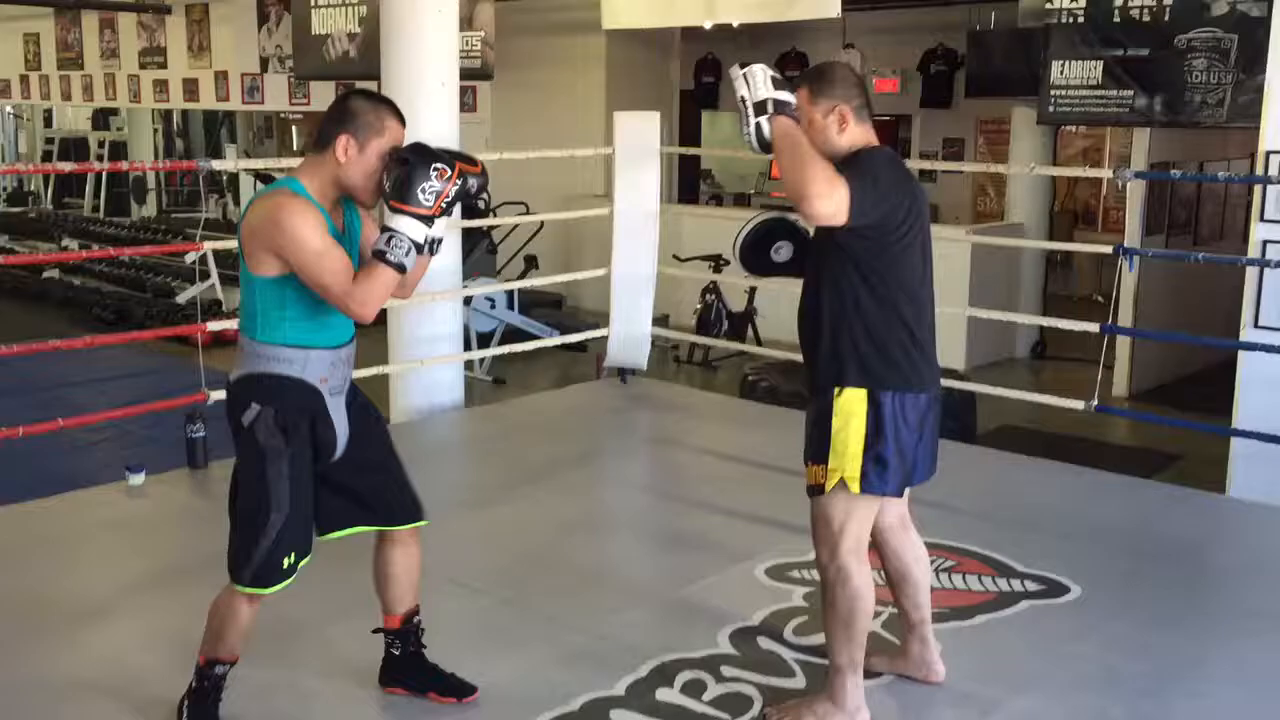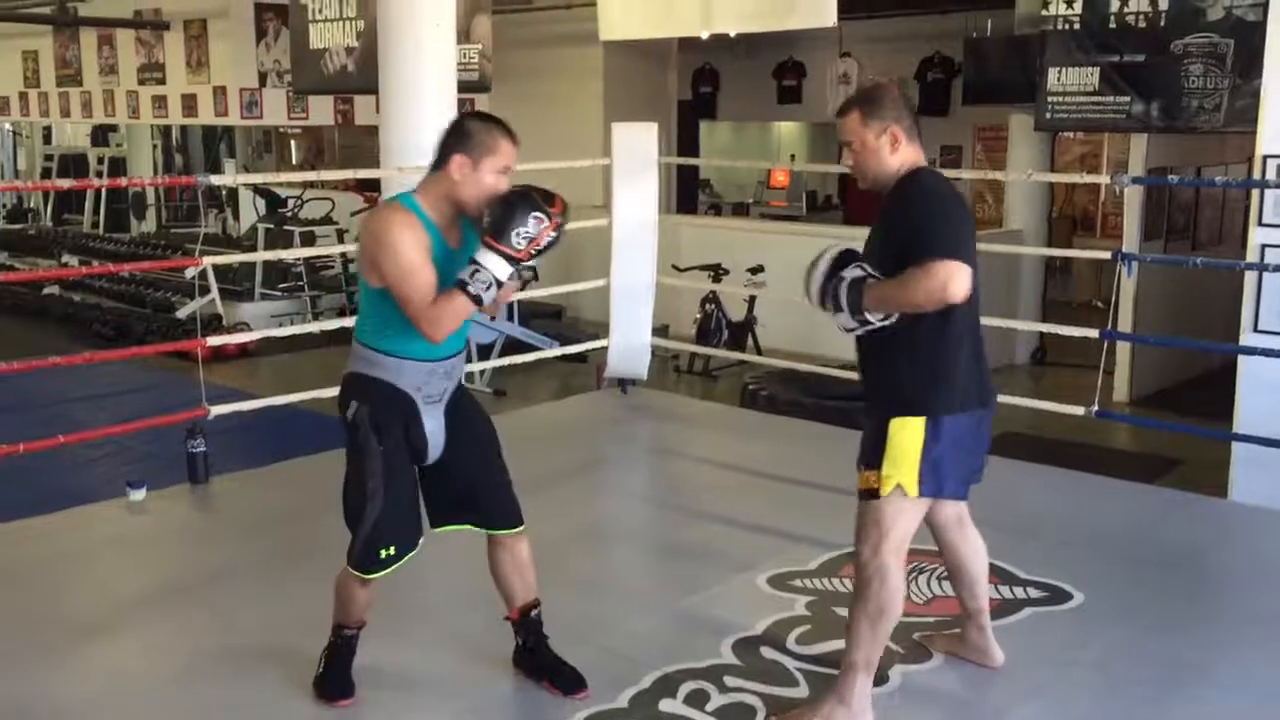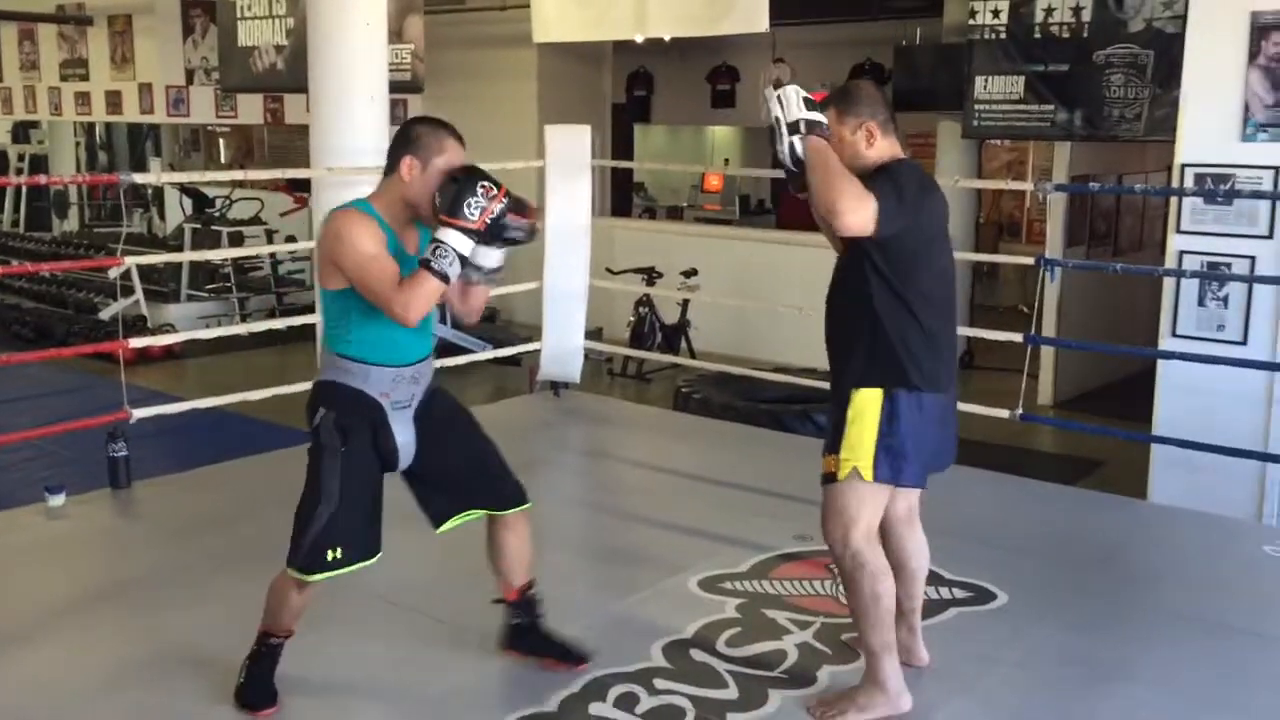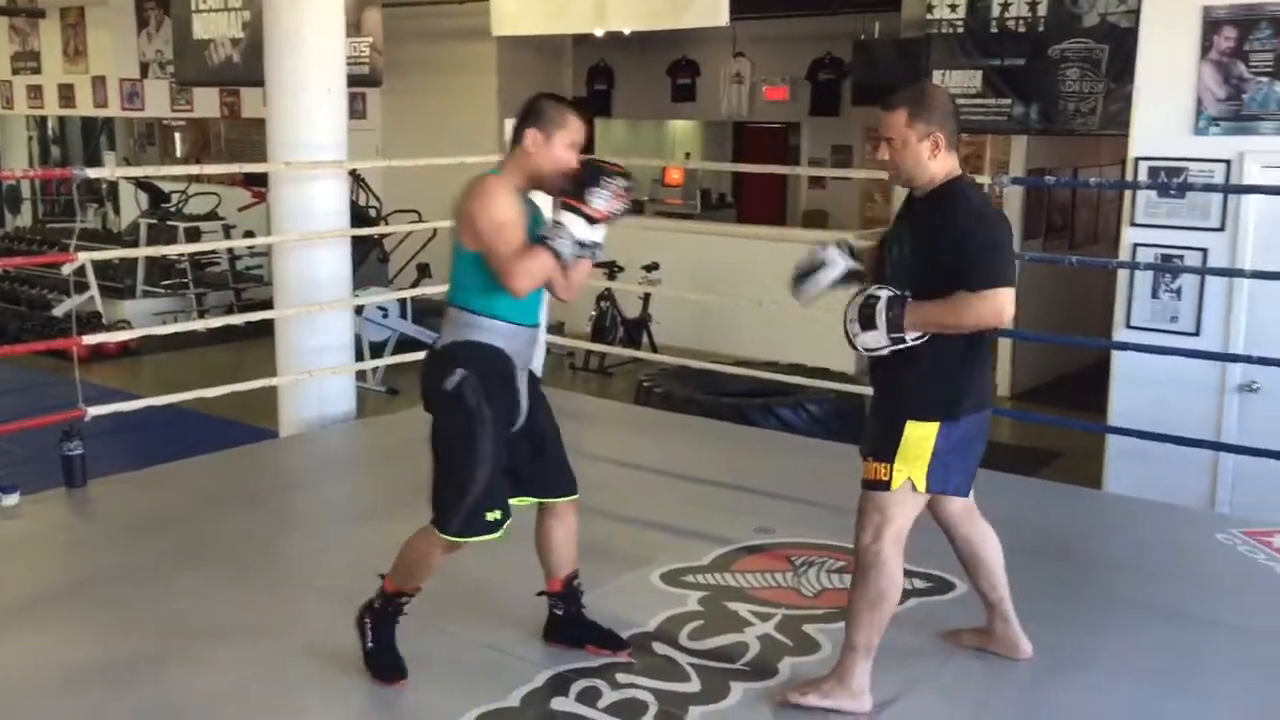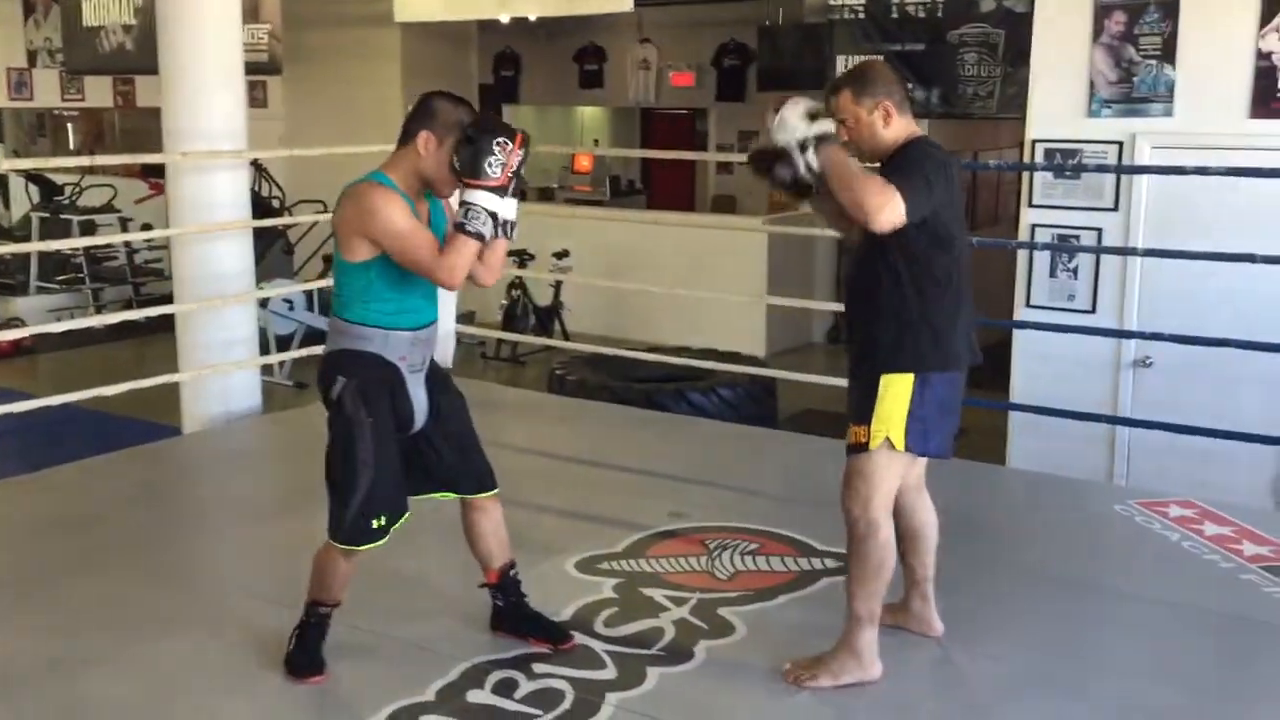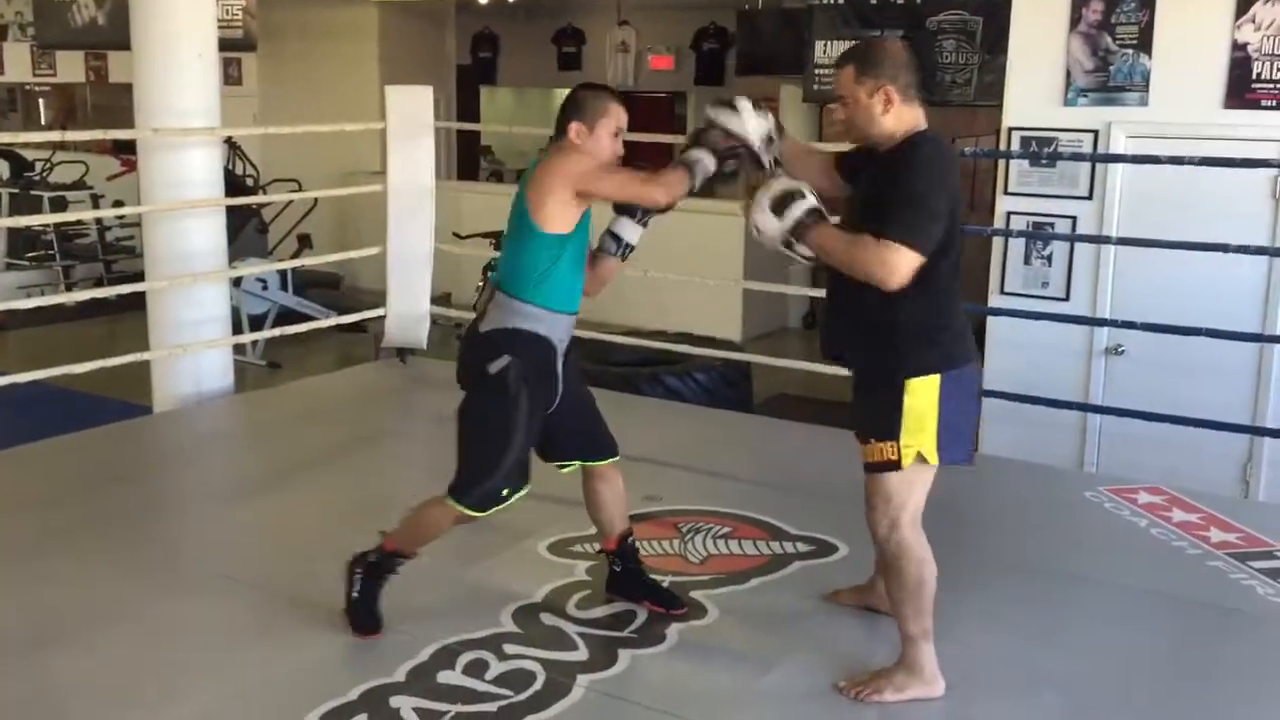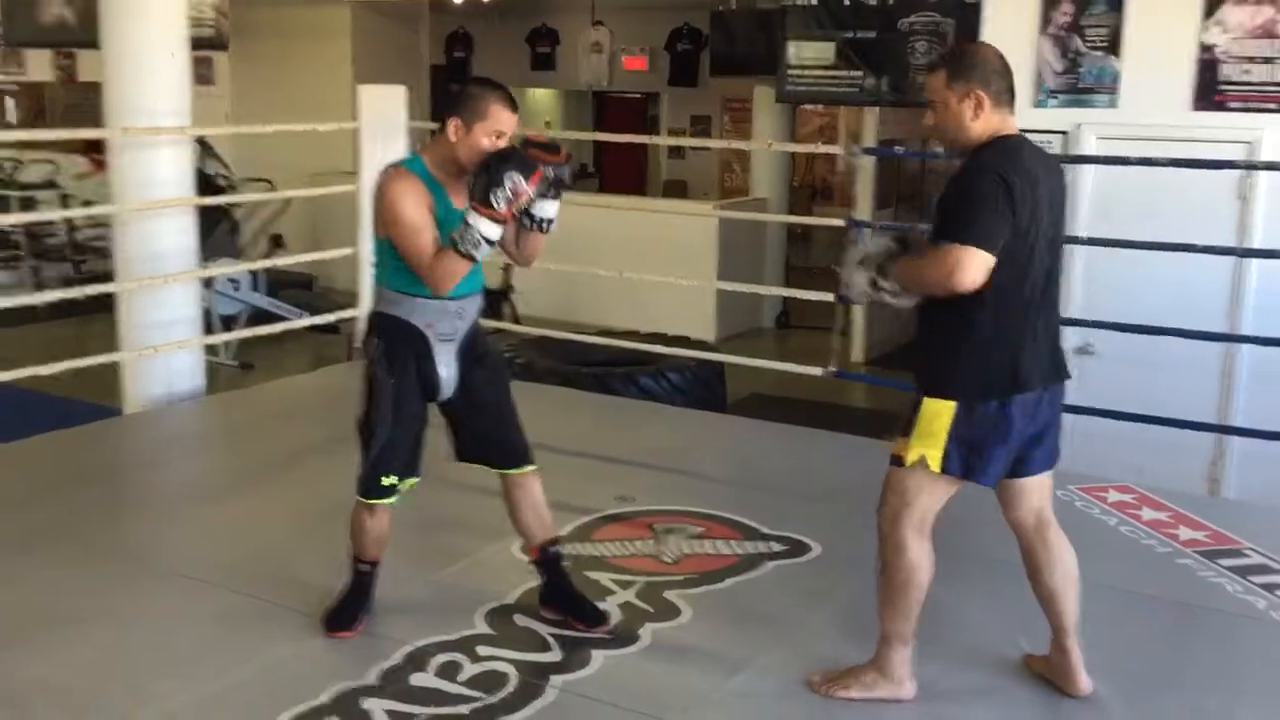
dt=0.7s
person 1, frame 1
left shoulder: (873, 171)
right shoulder: (884, 175)
left elbow: (820, 204)
left wrist: (774, 119)
right wrist: (800, 248)
left hip: (868, 388)
right hip: (898, 382)
left knee: (839, 541)
right knee: (890, 520)
right ankle: (921, 650)
person 1, frame 2
left shoulder: (928, 199)
right shoulder: (917, 197)
left elbow: (948, 283)
left wrist: (868, 300)
right wrist: (862, 286)
left hip: (924, 405)
right hip: (948, 397)
left knee: (881, 545)
right knee: (949, 516)
right ankle: (979, 635)
person 1, frame 3
left shoulder: (897, 183)
right shoulder: (907, 187)
left elbow: (851, 218)
right elbow: (855, 233)
left wrist: (808, 138)
right wrist: (808, 171)
left hip: (889, 387)
right hip: (918, 382)
left knee: (850, 529)
right knee: (897, 515)
right ankle: (907, 636)
person 1, frame 4
left shoulder: (972, 214)
right shoulder: (918, 203)
left elbow: (996, 306)
right elbow: (893, 270)
left wrist: (904, 317)
right wrist: (850, 268)
left hip: (936, 403)
right hip: (918, 394)
left knee: (878, 536)
right knee: (955, 511)
right ankle: (1005, 630)
person 1, frame 5
left shoulder: (925, 164)
right shoulder: (905, 165)
left elbow: (880, 214)
right elbow: (856, 217)
left wrist: (824, 146)
right wrist: (806, 175)
left hip: (909, 364)
right hip: (913, 355)
left knee: (866, 503)
right knee: (904, 487)
left ankle: (856, 649)
right ankle: (920, 607)
person 1, frame 6
left shoulder: (925, 165)
right shoulder: (886, 156)
left elbow: (891, 268)
right elbow: (825, 174)
left wrist: (805, 228)
left hip: (920, 369)
right hip: (891, 360)
left knee: (893, 514)
right knee: (892, 497)
left ankle: (919, 666)
right ankle: (886, 587)
person 1, frame 7
left shoulder: (990, 169)
right shoulder: (1038, 166)
left elbow: (963, 271)
left wrist: (894, 270)
right wrist: (917, 262)
left hip: (974, 384)
right hip: (1032, 374)
left knee: (902, 517)
right knee: (1034, 518)
left ankle: (891, 669)
right ankle: (1068, 660)
person 2, frame 1
left shoulder: (346, 205)
right shoulder: (283, 211)
left elbow: (401, 287)
right elbow: (359, 303)
left wrist: (429, 214)
right wrist: (413, 213)
left hip: (336, 393)
right hip: (278, 402)
left knee: (402, 523)
right knee: (261, 574)
left ankle: (403, 661)
person 2, frame 2
left shoulder: (471, 221)
right shoulder: (394, 224)
left elbow: (489, 305)
right elbow: (434, 324)
left wrist: (516, 254)
right wrist: (501, 252)
left hip: (447, 395)
right hip: (384, 401)
left knee: (506, 523)
right knee: (374, 554)
left ankle: (531, 644)
right ankle: (340, 650)
person 2, frame 3
left shoulder: (434, 223)
right shoulder: (350, 227)
left elbow: (468, 312)
right elbow: (407, 308)
left wrist: (489, 242)
right wrist: (458, 231)
left hip: (420, 399)
right hip: (354, 409)
left knee: (508, 504)
right knee: (314, 558)
left ankle: (524, 625)
right ankle: (263, 659)
person 2, frame 4
left shoulder: (527, 203)
right shoulder: (491, 192)
left elbow: (565, 287)
right elbow: (517, 281)
left wrist: (591, 223)
right wrist: (576, 215)
left hip: (510, 369)
right hip: (471, 369)
left knee: (559, 496)
right knee: (461, 524)
left ankle: (565, 614)
right ankle: (382, 614)
person 2, frame 5
left shoulder: (432, 202)
right shoulder: (371, 201)
left elbow: (488, 275)
right elbow: (449, 272)
left wrist: (504, 190)
right wrist: (485, 188)
left hip: (420, 368)
right hip: (365, 374)
left knee: (479, 489)
right knee: (357, 529)
left ankle: (509, 606)
right ankle: (311, 628)
person 2, frame 6
left shoulder: (575, 193)
right shoulder: (568, 169)
left elbow: (586, 285)
right elbow: (658, 189)
left wrist: (628, 222)
right wrist: (705, 155)
left hip: (542, 349)
right hip: (514, 352)
left knee: (601, 460)
right knee: (474, 496)
left ankle: (625, 574)
right ankle: (374, 564)
person 2, frame 7
left shoulder: (485, 176)
right shoulder: (402, 184)
left elbow: (525, 255)
right elbow: (440, 278)
left wrist: (544, 192)
right wrist: (490, 212)
left hip: (464, 337)
right hip: (402, 340)
left knee: (518, 463)
right knee: (379, 484)
left ankle: (555, 585)
right ankle: (361, 586)
